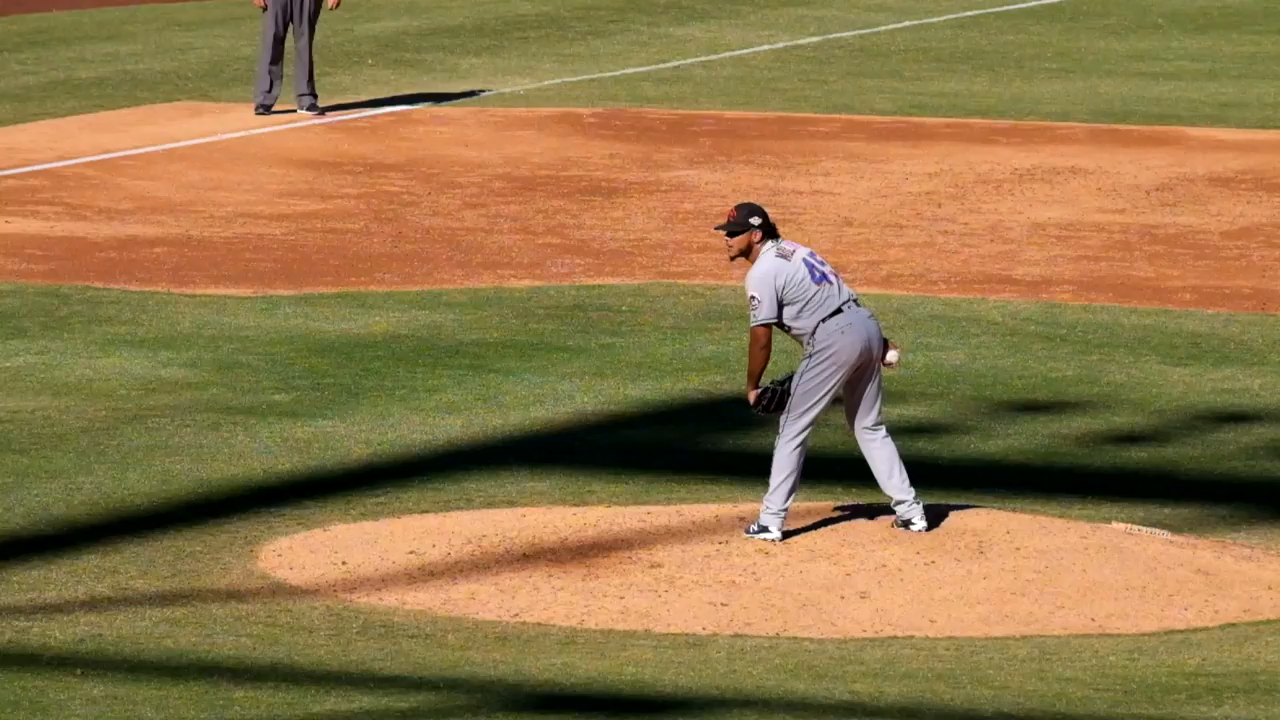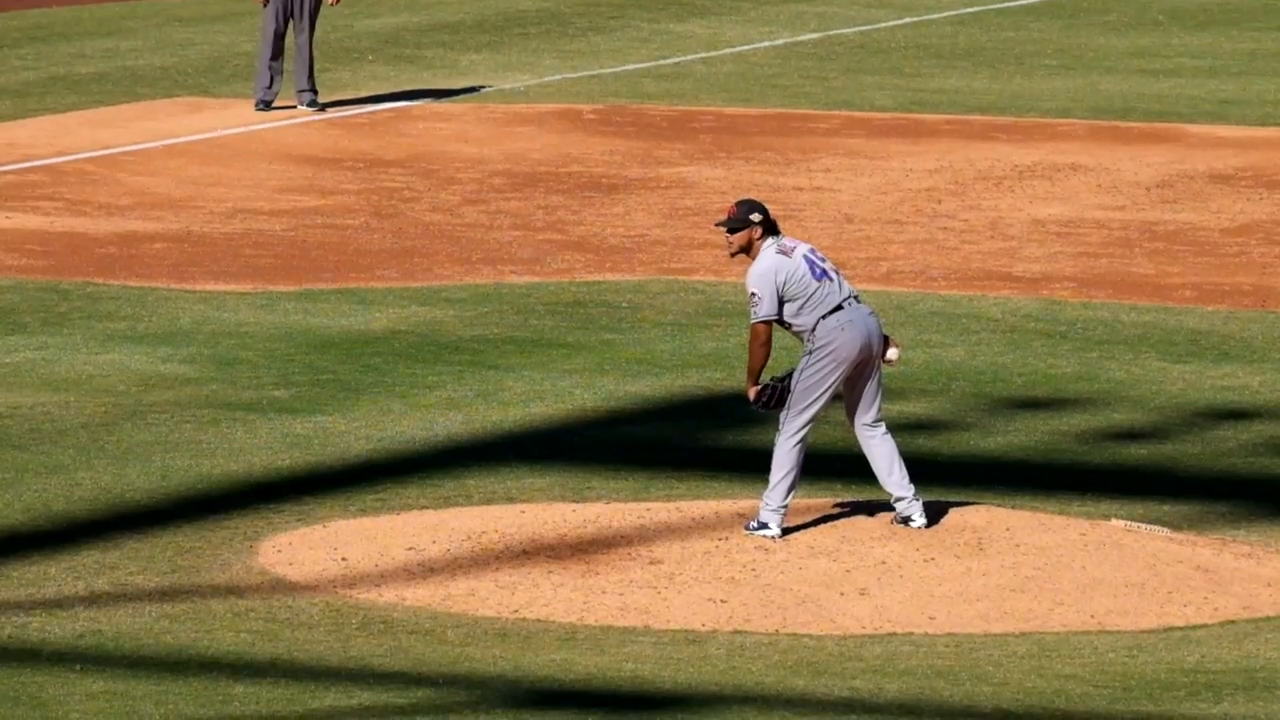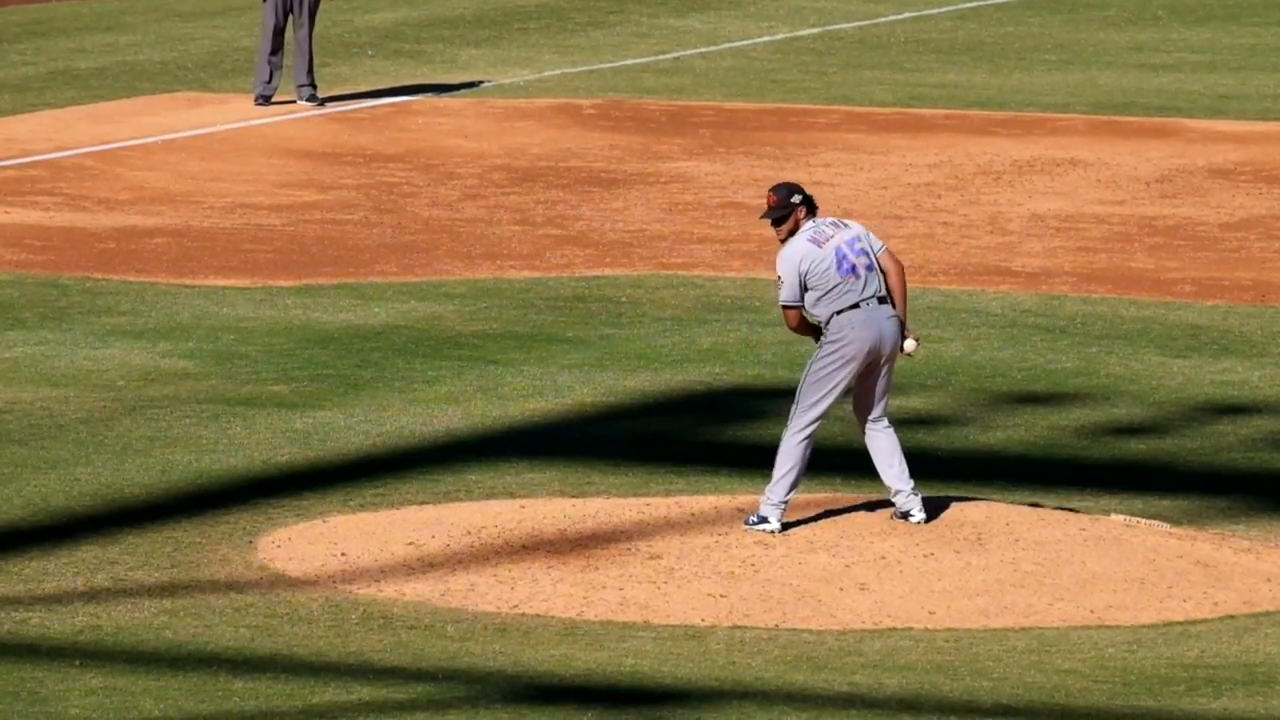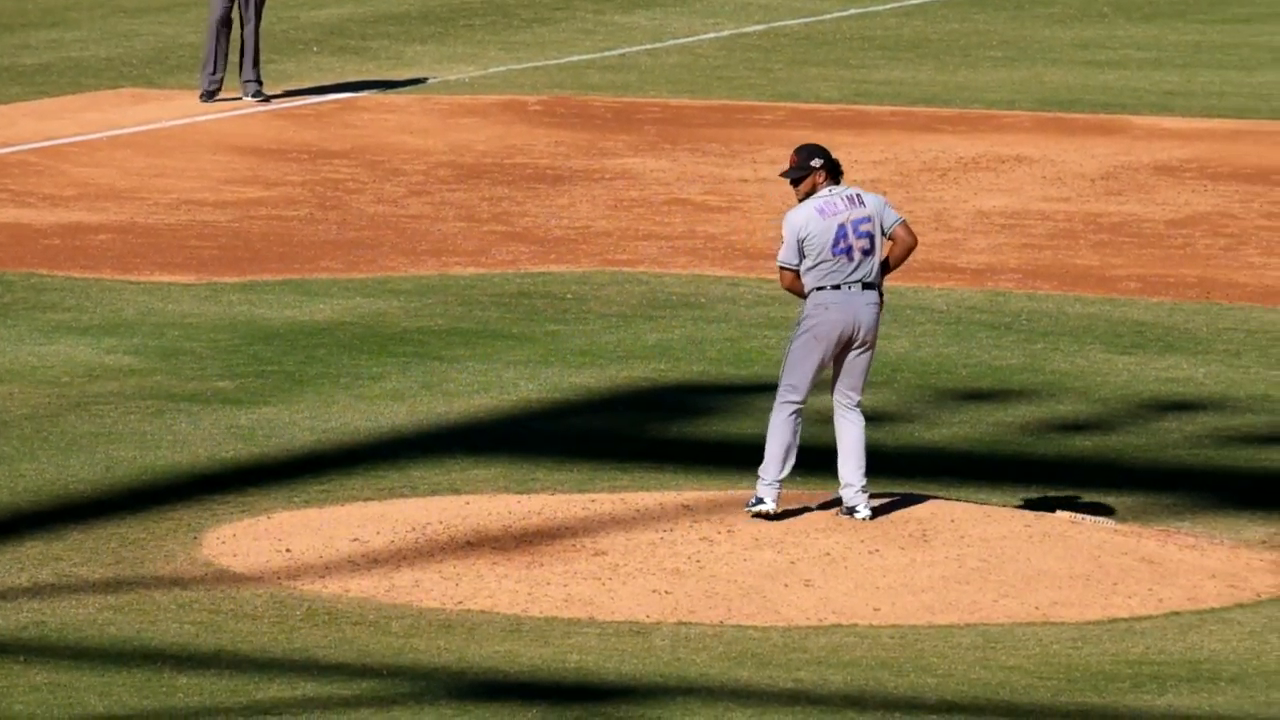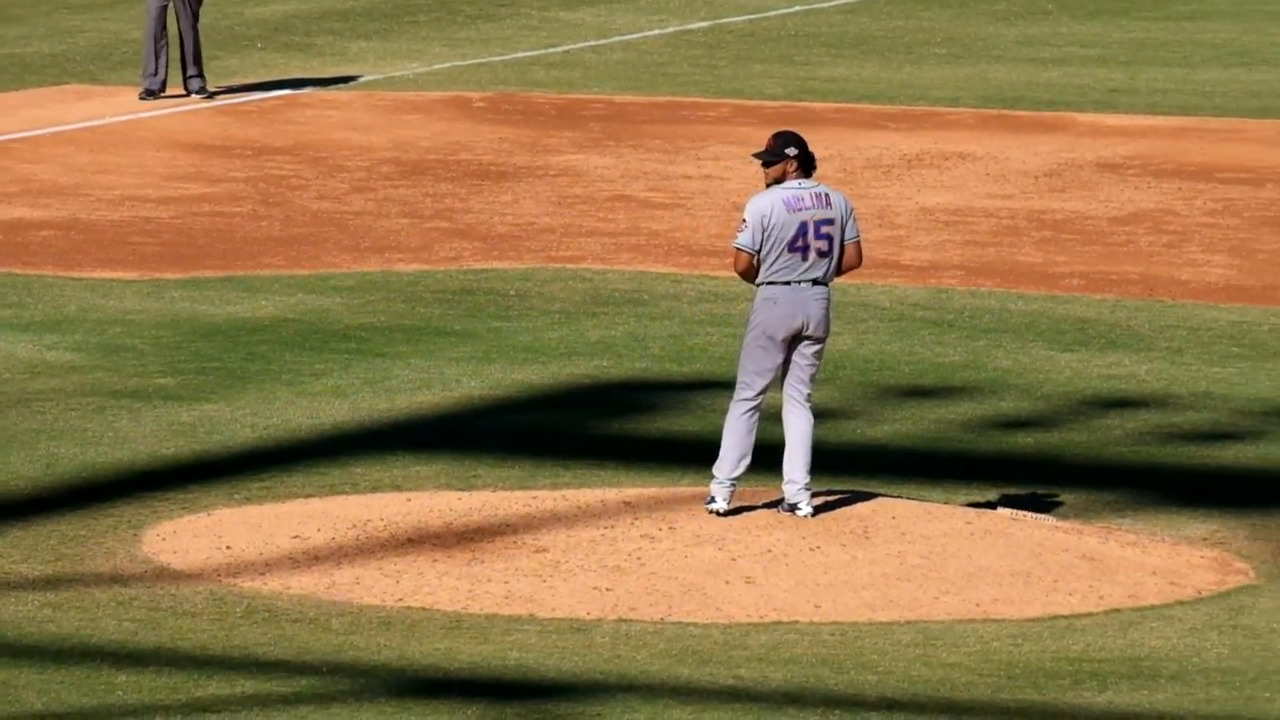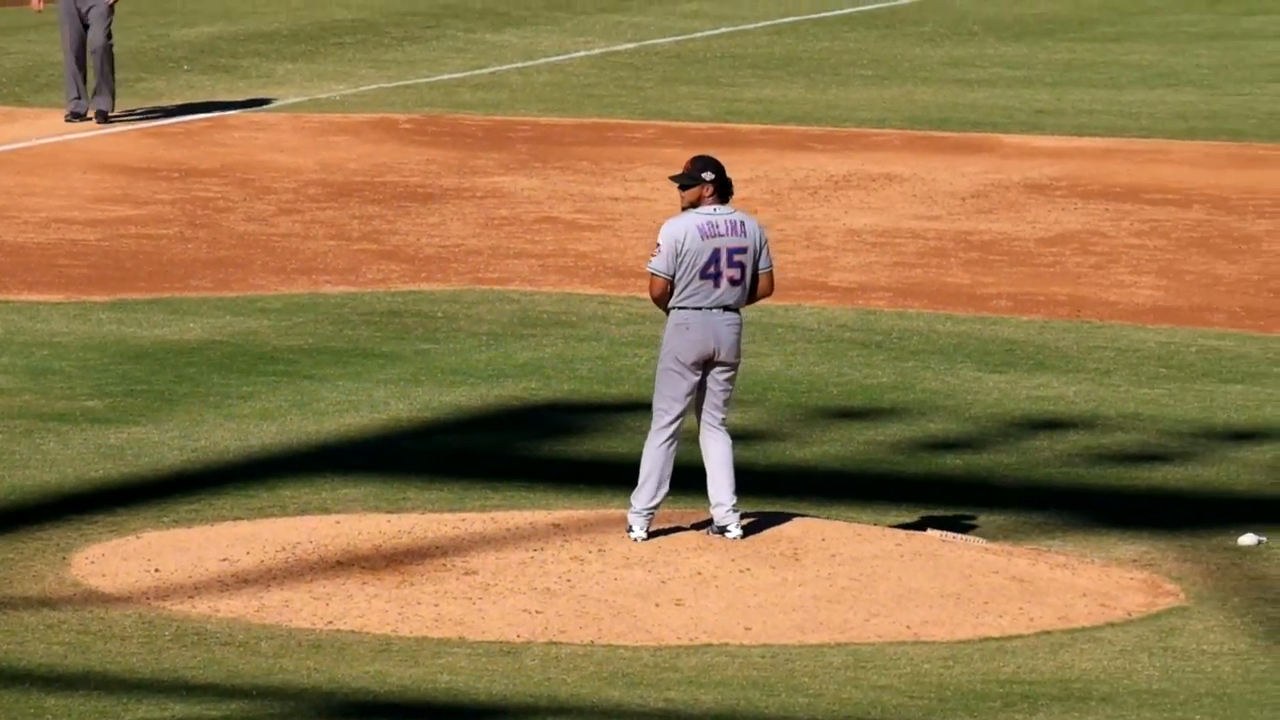
dt=0.4s
person 1, frame 1
left shoulder: (760, 272)
right shoulder: (792, 249)
left elbow: (761, 338)
left wrist: (752, 386)
left hip: (834, 338)
right hip: (867, 326)
left knee: (792, 428)
right knee: (869, 427)
left ankle: (771, 520)
right ankle: (910, 510)
person 1, frame 2
left shoulder: (762, 269)
right shoulder: (793, 245)
left elbow: (761, 335)
left wrist: (752, 383)
left hip: (835, 335)
right hip: (868, 323)
left knee: (793, 426)
right knee: (869, 424)
left ankle: (770, 516)
right ankle: (909, 507)
person 1, frame 3
left shoulder: (792, 252)
right shoulder: (848, 227)
left elbow: (794, 319)
right elbow: (893, 267)
left wrist: (818, 331)
right wrist: (899, 319)
left hip: (847, 331)
right hip: (887, 324)
left knee: (802, 421)
right knee: (875, 419)
left ankle: (770, 510)
right ankle: (908, 502)
person 1, frame 4
left shoulder: (798, 216)
right shoulder: (871, 200)
left elbow: (788, 280)
right elbow: (907, 241)
right wrist: (874, 276)
left hip: (824, 308)
right hip: (867, 306)
left knee: (789, 400)
right knee: (848, 403)
left ankle: (768, 490)
right ankle: (855, 498)
person 1, frame 5
left shoulder: (763, 203)
right shoulder: (837, 201)
left elbow: (742, 264)
right elbow: (853, 258)
left hip: (775, 302)
right hip: (817, 304)
left knee: (747, 397)
right knee: (798, 400)
left ankle: (721, 489)
right ankle: (798, 495)
person 1, frame 6
left shoulder: (677, 227)
right shoulder: (751, 228)
left elbow: (657, 289)
right elbow: (765, 287)
left wrist: (675, 310)
left hip: (687, 327)
right hip: (729, 328)
left knee: (665, 424)
right knee: (715, 424)
left ankle: (640, 517)
right ankle: (727, 516)
